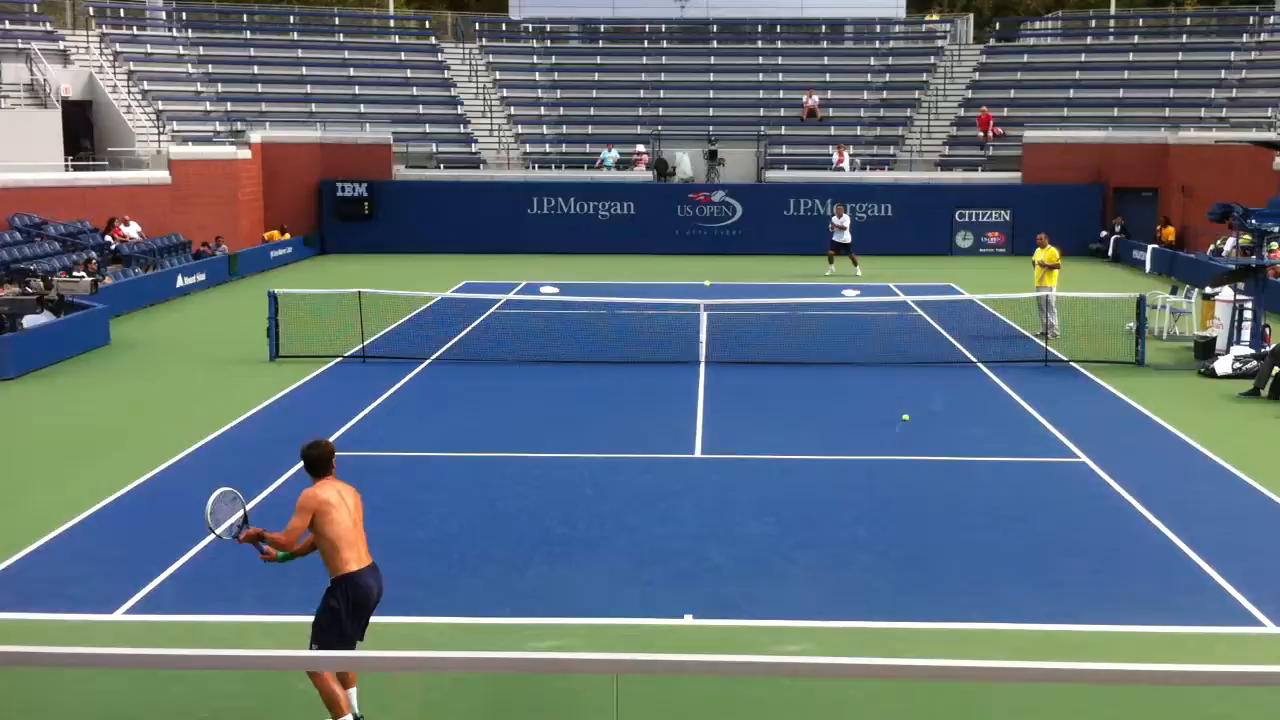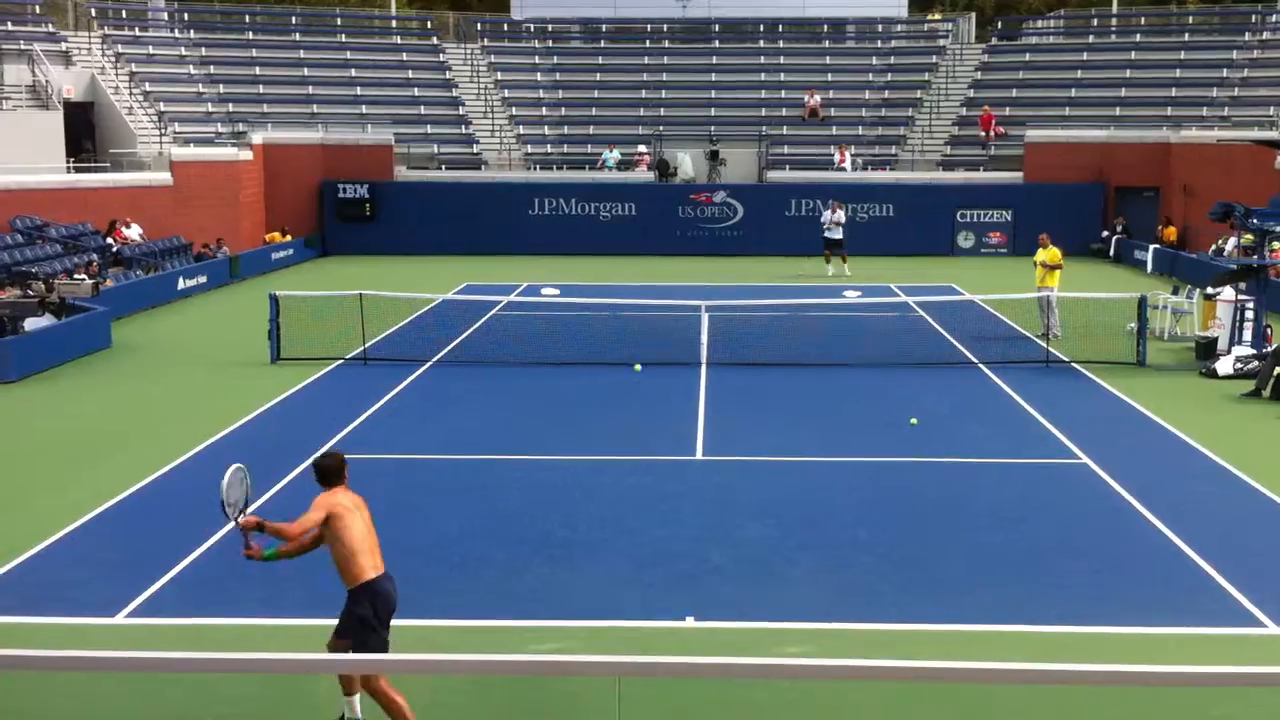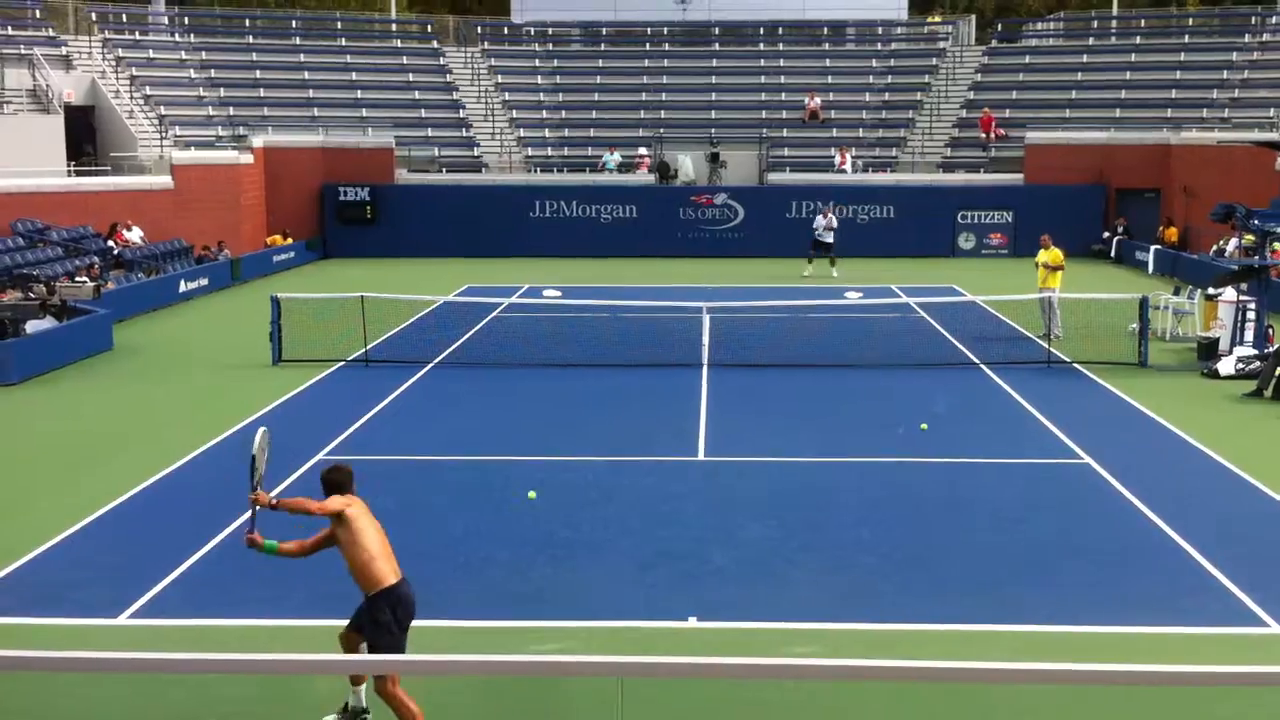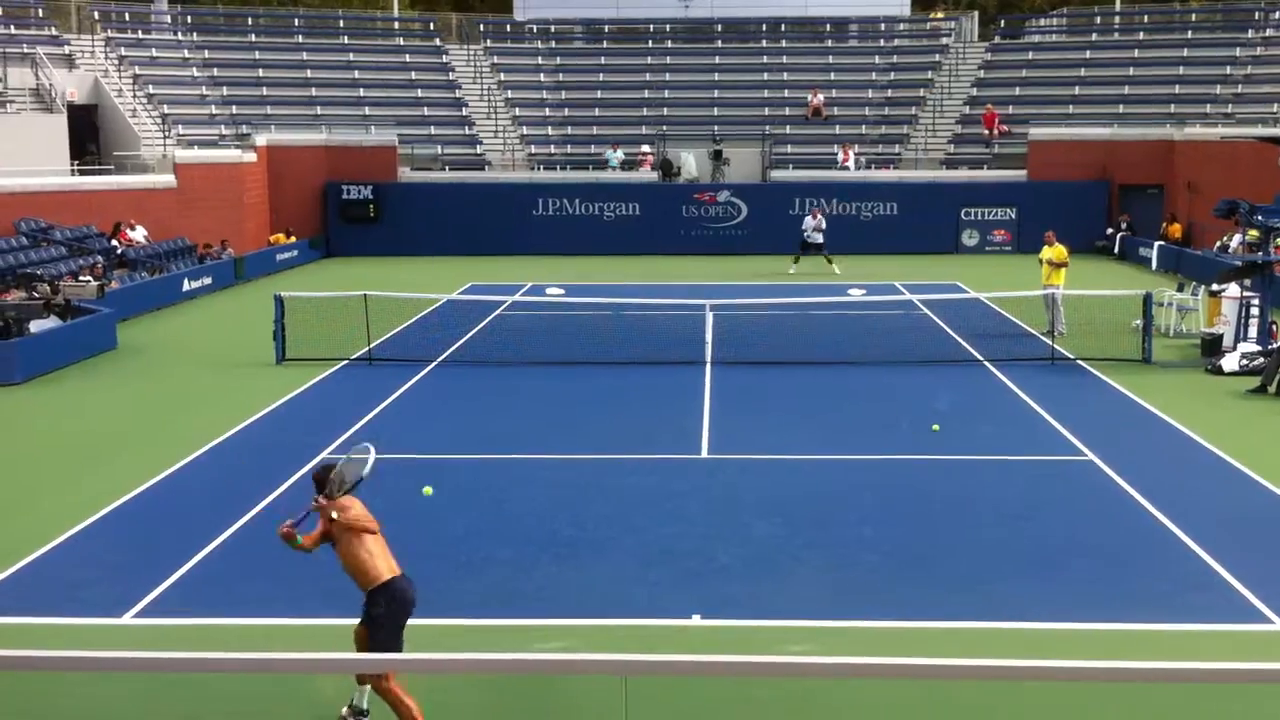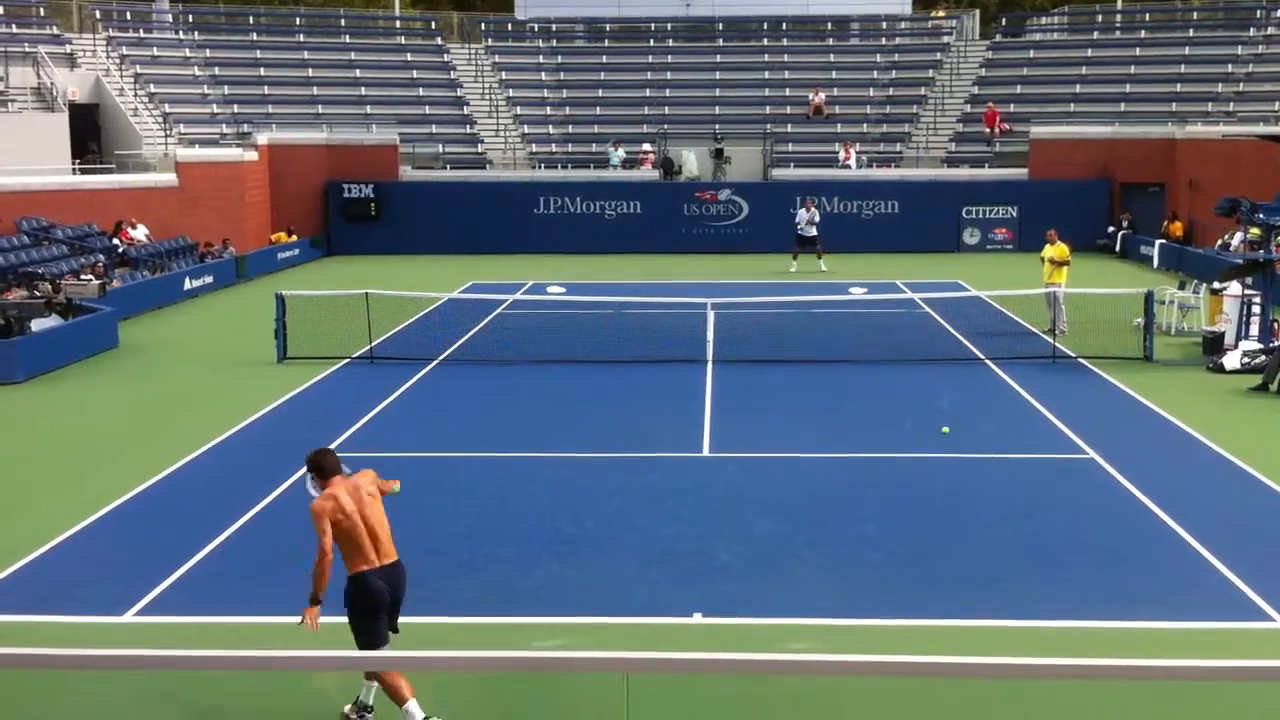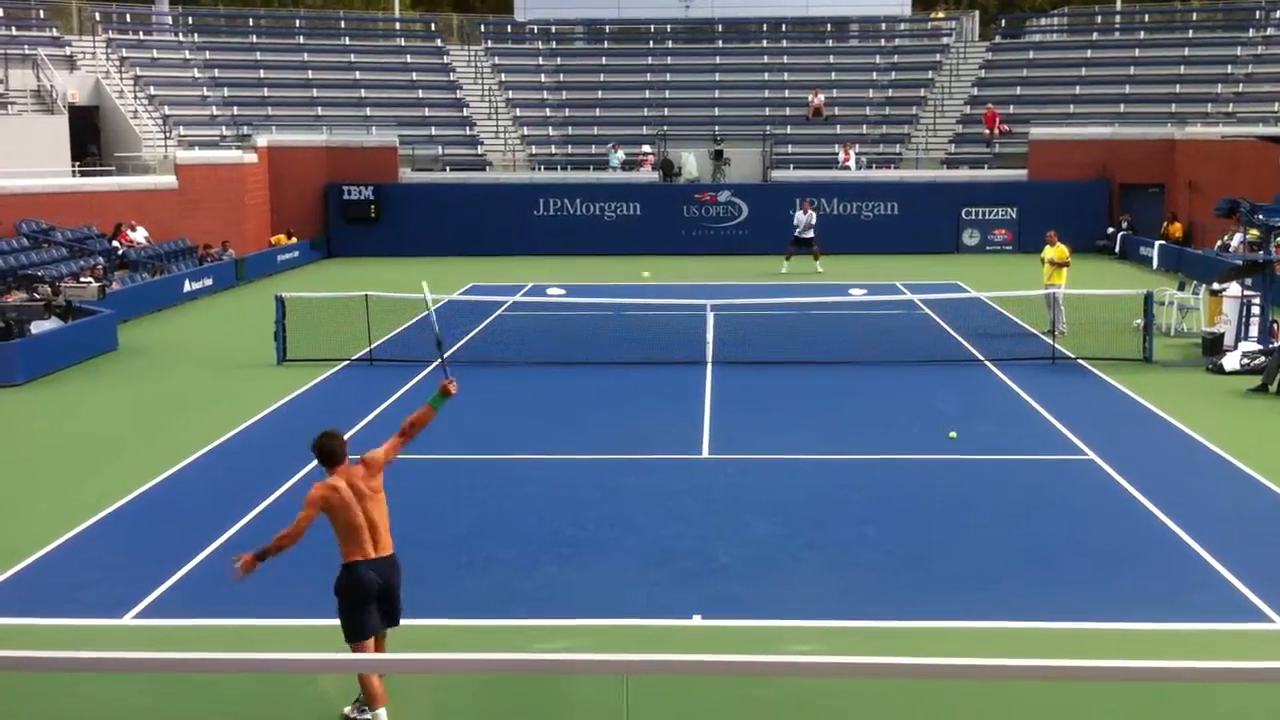
dt=0.2s
person 1, frame 1
left shoulder: (312, 496)
right shoulder: (350, 492)
left elbow: (288, 542)
left wrist: (258, 535)
right wrist: (282, 556)
left hip: (350, 586)
right hip: (370, 578)
left knee: (317, 667)
right knee: (335, 650)
person 1, frame 2
left shoulder: (329, 501)
right shoulder: (352, 501)
left elbow: (294, 532)
right elbow: (305, 543)
left wrist: (259, 525)
right wrist: (265, 554)
left hip: (370, 594)
right hip: (377, 588)
left knee: (372, 681)
right knee: (337, 649)
person 1, frame 3
left shoulder: (347, 504)
right shoulder: (337, 525)
left elbow: (314, 507)
right elbow: (303, 548)
left wrist: (272, 503)
right wrist: (264, 545)
left hip: (389, 599)
right hip: (384, 595)
left knee: (386, 685)
right knee: (349, 638)
person 1, frame 4
left shoulder: (347, 506)
right shoulder: (333, 517)
left elbow: (371, 527)
right elbow: (309, 543)
left wrist: (331, 515)
right wrist: (291, 537)
left hip: (388, 595)
right hip: (395, 587)
left knee: (383, 680)
right knee: (362, 640)
person 1, frame 5
left shoulder: (322, 505)
right shoulder: (365, 480)
left elbow: (325, 555)
right elbow: (392, 487)
left wrist: (314, 602)
right wrist: (390, 487)
left hip: (365, 586)
right hip: (396, 573)
right knee: (377, 647)
person 1, frame 6
left shoulder: (322, 493)
right shoulder: (370, 467)
left elbow: (291, 536)
right elbow: (405, 432)
left wrist: (258, 556)
right wrist: (440, 398)
left hip: (357, 574)
right hip: (388, 567)
left knee: (364, 654)
right knee: (377, 639)
